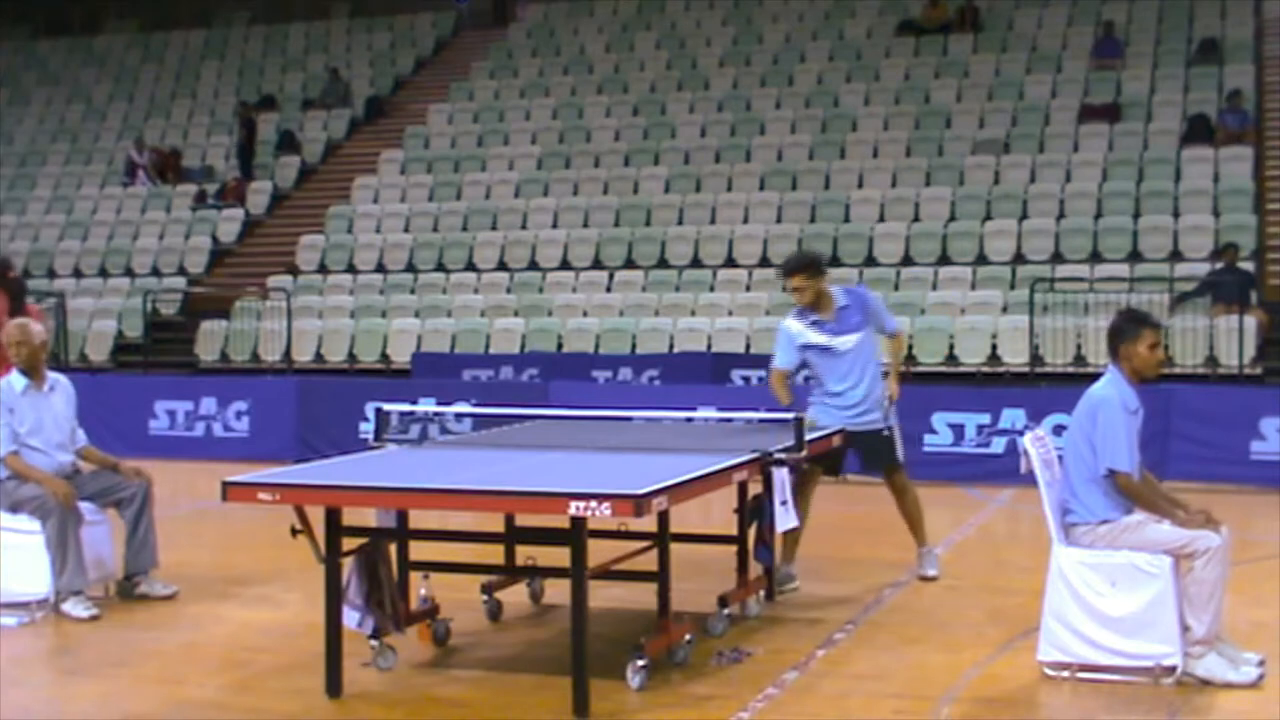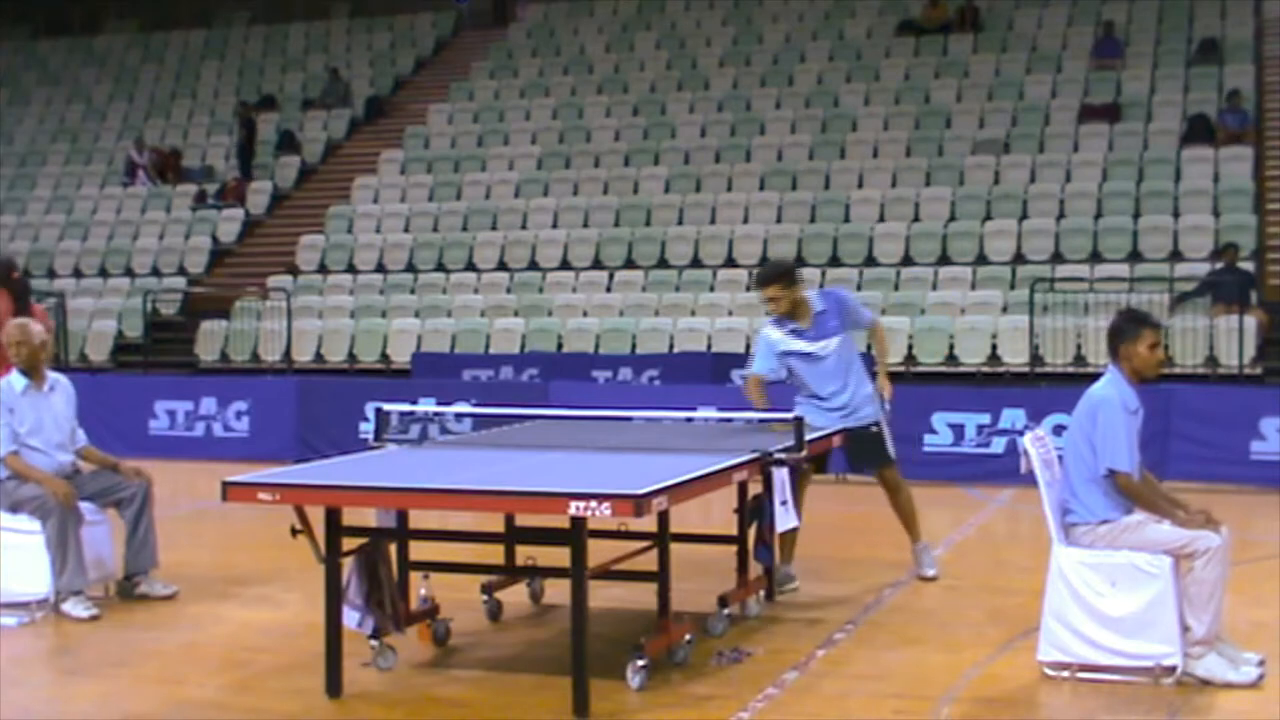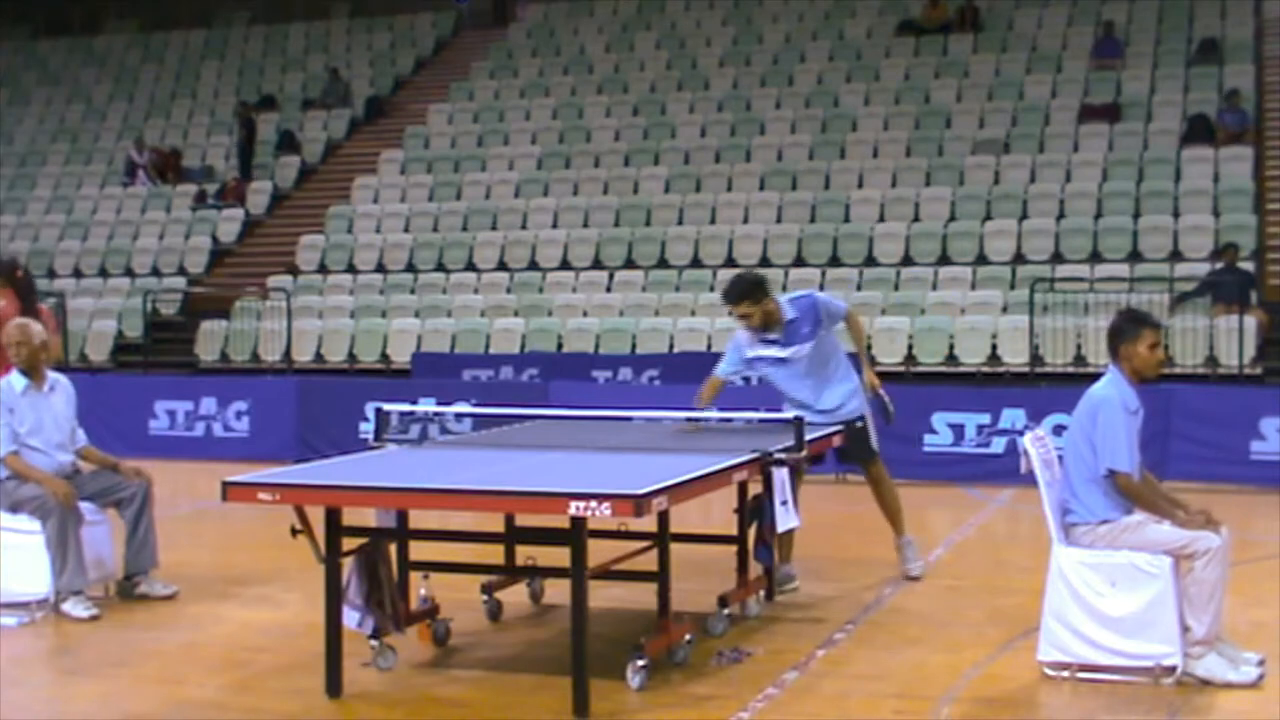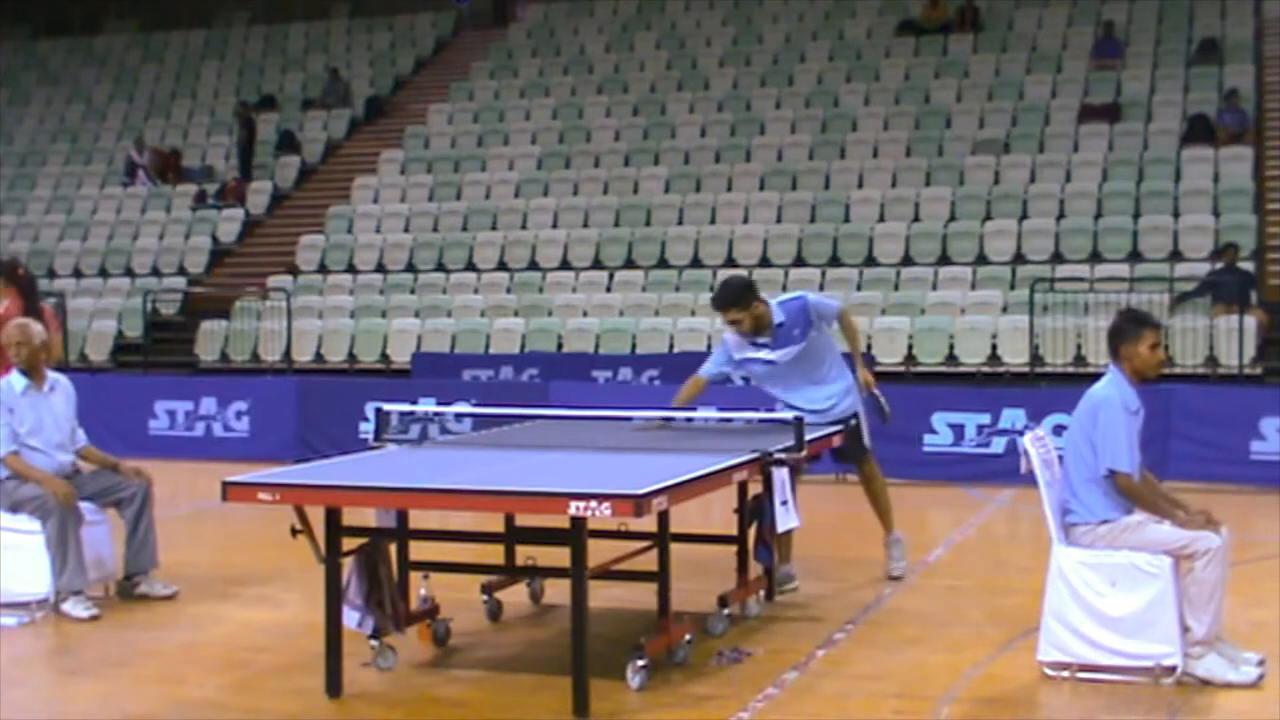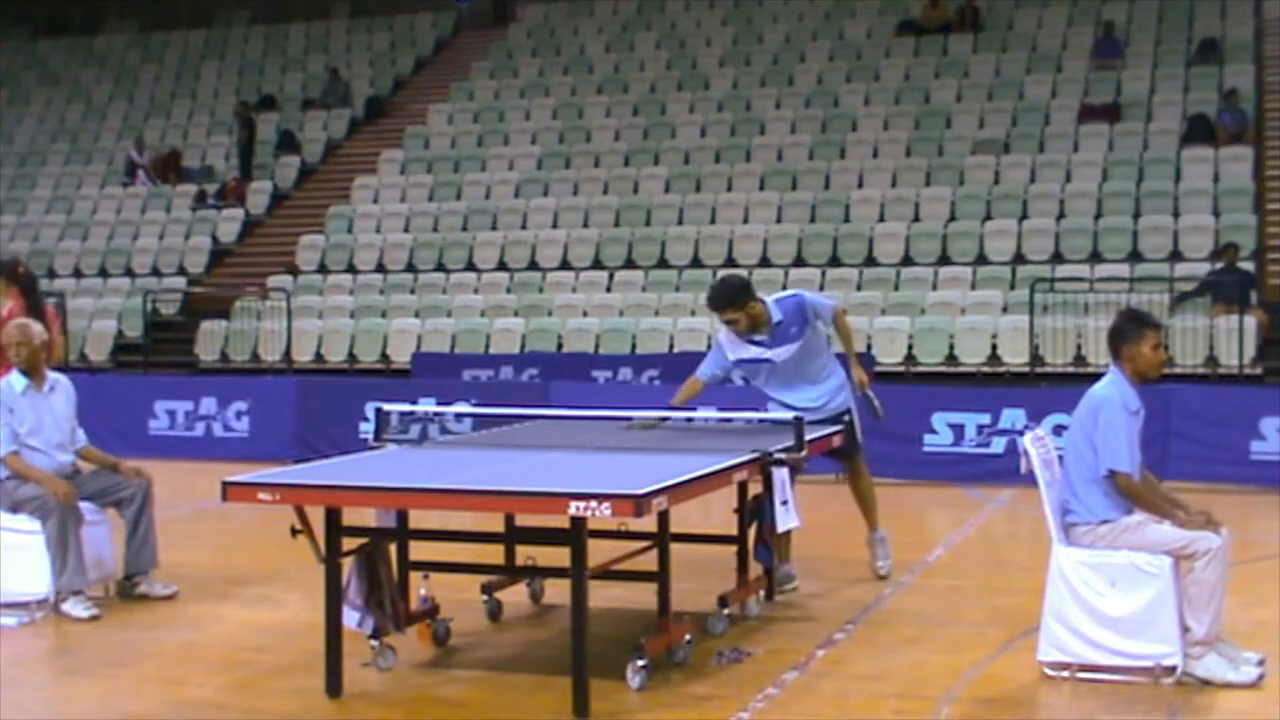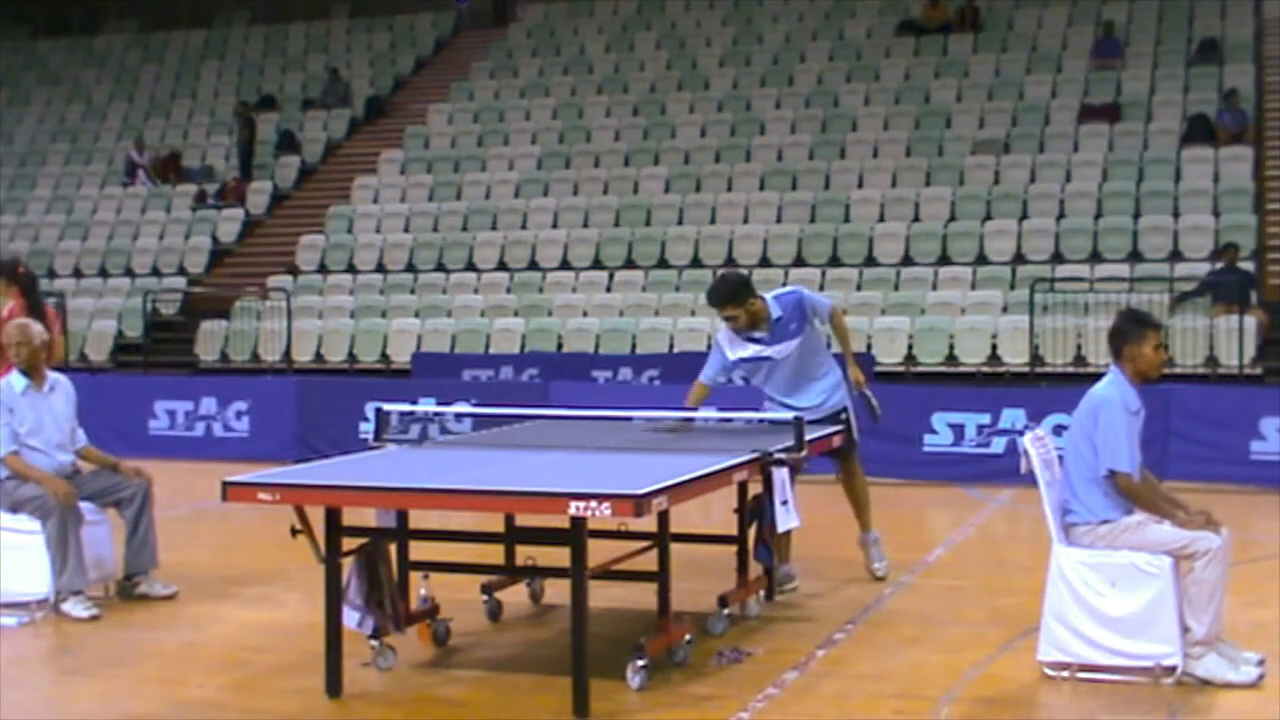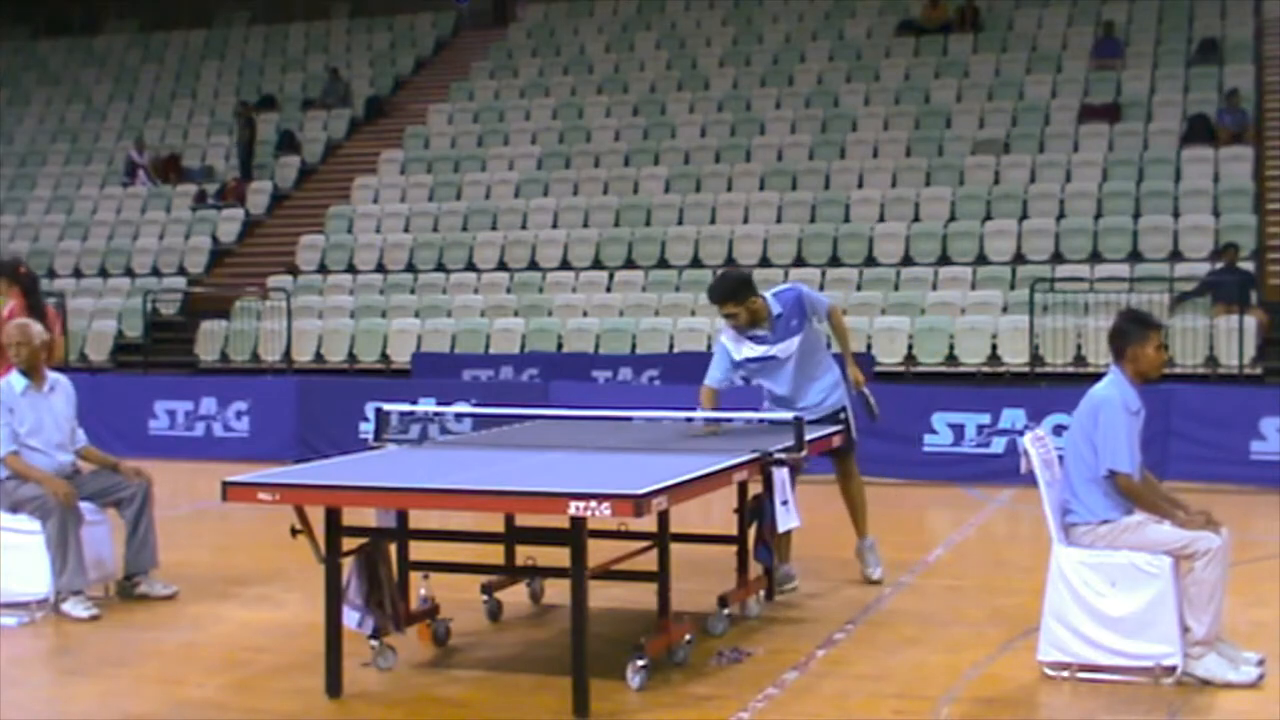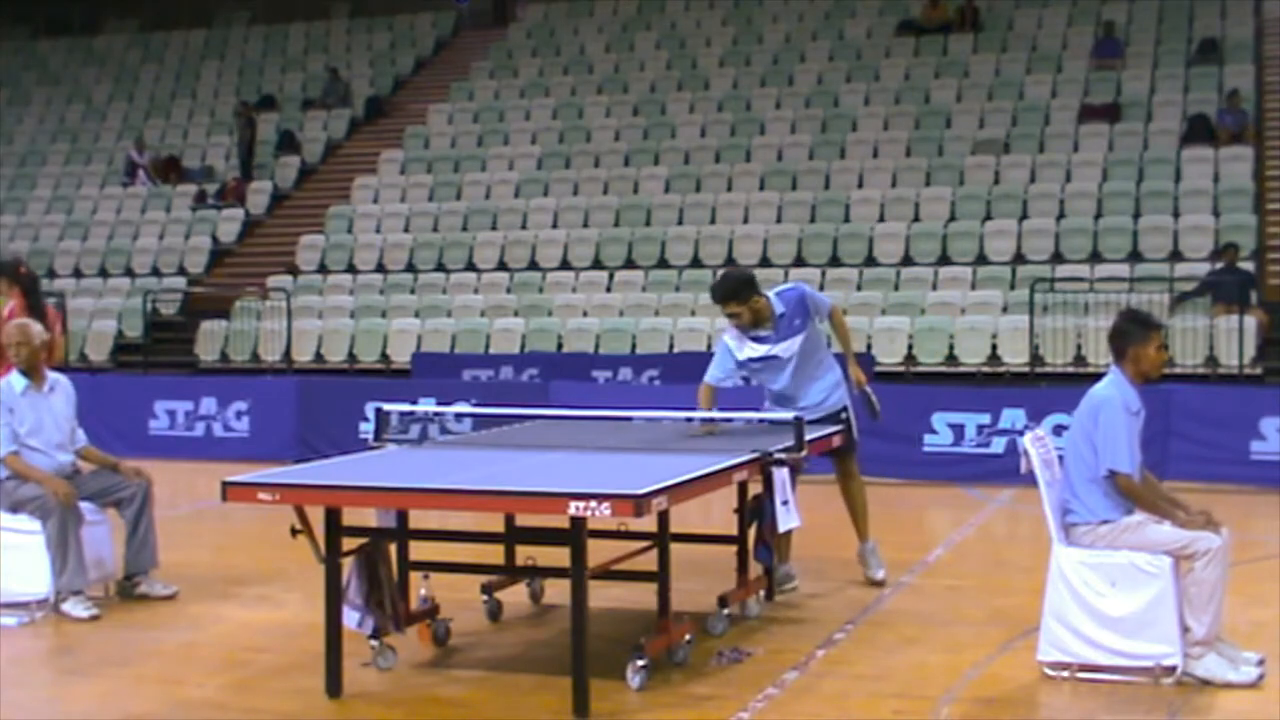
dt=0.1s
person 1, frame 1
left shoulder: (1123, 396)
right shoulder: (1109, 399)
left elbow: (1137, 472)
right elbow: (1124, 481)
left wrist: (1184, 509)
right wrist: (1179, 518)
left hip: (1116, 513)
right hip: (1099, 523)
left knee: (1215, 532)
right knee: (1206, 543)
left ankle: (1206, 638)
right ankle: (1198, 651)
person 1, frame 2
left shoulder: (1123, 396)
right shoulder: (1109, 400)
left elbow: (1137, 472)
right elbow: (1123, 481)
left wrist: (1184, 508)
right wrist: (1179, 517)
left hip: (1116, 513)
right hip: (1098, 523)
left knee: (1214, 532)
right knee: (1206, 542)
left ankle: (1207, 638)
right ankle: (1197, 651)
person 1, frame 3
left shoulder: (1123, 397)
right shoulder: (1109, 399)
left elbow: (1137, 472)
right elbow: (1124, 481)
left wrist: (1184, 509)
right wrist: (1179, 518)
left hip: (1116, 514)
right hip: (1099, 524)
left knee: (1215, 533)
right knee: (1206, 543)
left ankle: (1206, 638)
right ankle: (1197, 651)
person 1, frame 4
left shoulder: (1124, 397)
right shoulder: (1109, 400)
left elbow: (1137, 472)
right elbow: (1124, 481)
left wrist: (1184, 509)
right wrist: (1179, 519)
left hip: (1117, 514)
right hip: (1098, 524)
left knee: (1215, 533)
right knee: (1206, 543)
left ankle: (1207, 638)
right ankle: (1197, 651)
person 1, frame 5
left shoulder: (1124, 397)
right shoulder: (1110, 400)
left elbow: (1137, 473)
right elbow: (1124, 482)
left wrist: (1185, 509)
right wrist: (1179, 519)
left hip: (1117, 514)
right hip: (1099, 524)
left knee: (1215, 534)
right knee: (1206, 544)
left ankle: (1206, 638)
right ankle: (1197, 652)
person 1, frame 6
left shoulder: (1124, 397)
right shoulder: (1111, 400)
left elbow: (1137, 473)
right elbow: (1124, 482)
left wrist: (1185, 509)
right wrist: (1180, 519)
left hip: (1117, 514)
right hip: (1099, 524)
left knee: (1216, 534)
right knee: (1205, 543)
left ankle: (1206, 638)
right ankle: (1197, 652)
person 1, frame 7
left shoulder: (1124, 397)
right shoulder: (1110, 400)
left elbow: (1137, 473)
right elbow: (1124, 482)
left wrist: (1185, 509)
right wrist: (1179, 519)
left hip: (1117, 514)
right hip: (1099, 524)
left knee: (1216, 534)
right knee: (1205, 544)
left ankle: (1206, 638)
right ankle: (1197, 652)
person 1, frame 8
left shoulder: (1124, 397)
right shoulder: (1111, 400)
left elbow: (1137, 472)
right elbow: (1124, 482)
left wrist: (1185, 509)
right wrist: (1179, 519)
left hip: (1117, 514)
right hip: (1098, 524)
left knee: (1215, 533)
right knee: (1206, 543)
left ankle: (1206, 638)
right ankle: (1197, 651)
person 2, frame 1
left shoulder: (861, 300)
right shoulder: (792, 326)
left elbow: (895, 334)
right elbow: (778, 376)
left wrist: (892, 378)
right wrist: (791, 409)
left hip: (874, 412)
right hip: (826, 416)
left knee: (898, 481)
right knee: (804, 482)
left ankle: (925, 552)
right ankle: (786, 567)
person 2, frame 2
left shoulder: (838, 302)
right shoulder: (771, 335)
left elbow: (874, 327)
right elbow: (755, 381)
left wrist: (882, 374)
right wrist: (765, 415)
left hip: (861, 410)
right hip: (813, 417)
left knee: (890, 479)
right knee: (794, 484)
left ankle: (919, 549)
right ankle: (783, 567)
person 2, frame 3
left shoulder: (812, 305)
right shoulder: (745, 341)
left elbow: (850, 316)
right elbow: (716, 379)
left wrist: (866, 367)
right wrist: (698, 413)
left hip: (846, 404)
right hip: (800, 415)
left knee: (875, 473)
left ankle: (903, 543)
right ankle: (784, 567)
person 2, frame 4
left shoulder: (802, 307)
right shoulder: (733, 344)
left elbow: (844, 318)
right elbow: (701, 379)
left wrist: (860, 366)
left hip: (841, 404)
right hip: (795, 415)
left knee: (867, 469)
left ankle: (892, 539)
right ankle: (785, 566)
person 2, frame 5
left shoulder: (798, 304)
right shoulder: (728, 342)
left elbow: (837, 315)
right elbow: (698, 380)
left wrist: (854, 364)
left hip: (832, 400)
right hip: (786, 413)
left knee: (855, 467)
left ankle: (875, 536)
right ankle: (783, 567)
person 2, frame 6
left shoulder: (796, 300)
right shoulder: (727, 341)
left elbow: (834, 315)
right elbow: (703, 383)
left wrist: (851, 363)
left hip: (830, 400)
right hip: (783, 413)
left knee: (850, 469)
left ankle: (869, 538)
right ankle: (783, 567)
person 2, frame 7
left shoulder: (796, 298)
right shoulder: (730, 341)
left elbow: (833, 314)
right elbow: (710, 388)
left wrist: (850, 363)
left hip: (828, 400)
right hip: (783, 413)
left knee: (847, 471)
left ankle: (865, 544)
right ankle: (783, 567)
person 2, frame 8
left shoulder: (800, 298)
right shoulder: (734, 342)
left elbow: (834, 314)
right elbow: (710, 386)
left wrist: (852, 363)
left hip: (831, 401)
right hip: (785, 413)
left knee: (848, 473)
left ankle: (866, 549)
right ankle: (783, 566)
person 3, frame 1
left shoulder: (63, 386)
left wrist: (118, 464)
right wrist: (48, 480)
left hip: (69, 475)
left knee: (135, 485)
right knee: (60, 504)
left ankle: (135, 577)
right ankle: (69, 594)
person 3, frame 2
left shoulder: (63, 385)
left wrist: (118, 465)
right wrist: (48, 479)
left hip: (68, 476)
left knee: (135, 486)
right knee: (60, 503)
left ankle: (136, 576)
right ankle: (69, 593)
person 3, frame 3
left shoulder: (63, 386)
left wrist: (117, 465)
right wrist: (48, 480)
left hip: (68, 476)
left knee: (135, 486)
right knee: (60, 503)
left ankle: (136, 577)
right ankle: (69, 594)
person 3, frame 4
left shoulder: (63, 386)
left wrist: (118, 465)
right wrist: (47, 480)
left hip: (69, 476)
left knee: (136, 486)
right knee: (60, 504)
left ankle: (136, 576)
right ankle: (68, 594)
person 3, frame 5
left shoulder: (63, 385)
left wrist: (118, 465)
right wrist: (47, 480)
left hip: (69, 476)
left knee: (135, 486)
right knee: (60, 503)
left ankle: (136, 576)
right ankle: (69, 593)
person 3, frame 6
left shoulder: (63, 386)
left wrist: (118, 465)
right wrist: (47, 480)
left hip: (69, 476)
left knee: (136, 486)
right knee: (59, 503)
left ankle: (136, 576)
right ankle: (69, 594)
person 3, frame 7
left shoulder: (63, 385)
left wrist: (118, 465)
right wrist: (47, 480)
left hip: (69, 476)
left knee: (135, 486)
right knee: (59, 503)
left ankle: (136, 576)
right ankle: (69, 593)
person 3, frame 8
left shoulder: (63, 385)
left wrist: (118, 464)
right wrist: (48, 479)
left hip: (69, 476)
left knee: (136, 485)
right knee: (60, 503)
left ankle: (136, 576)
right ankle: (69, 593)
